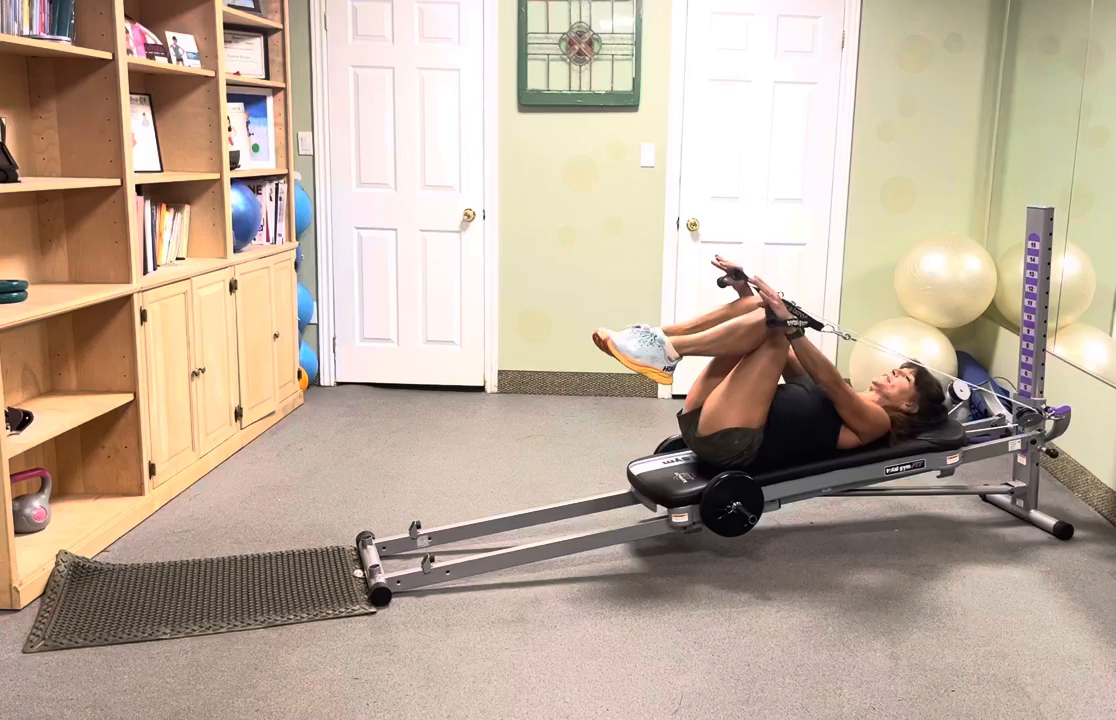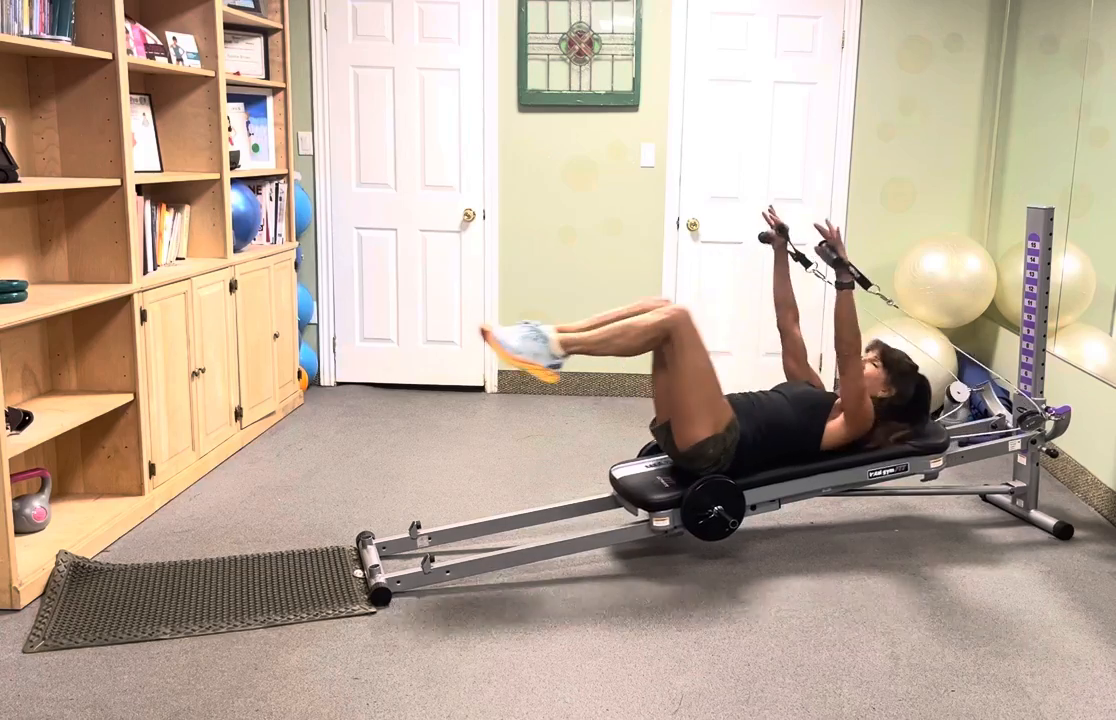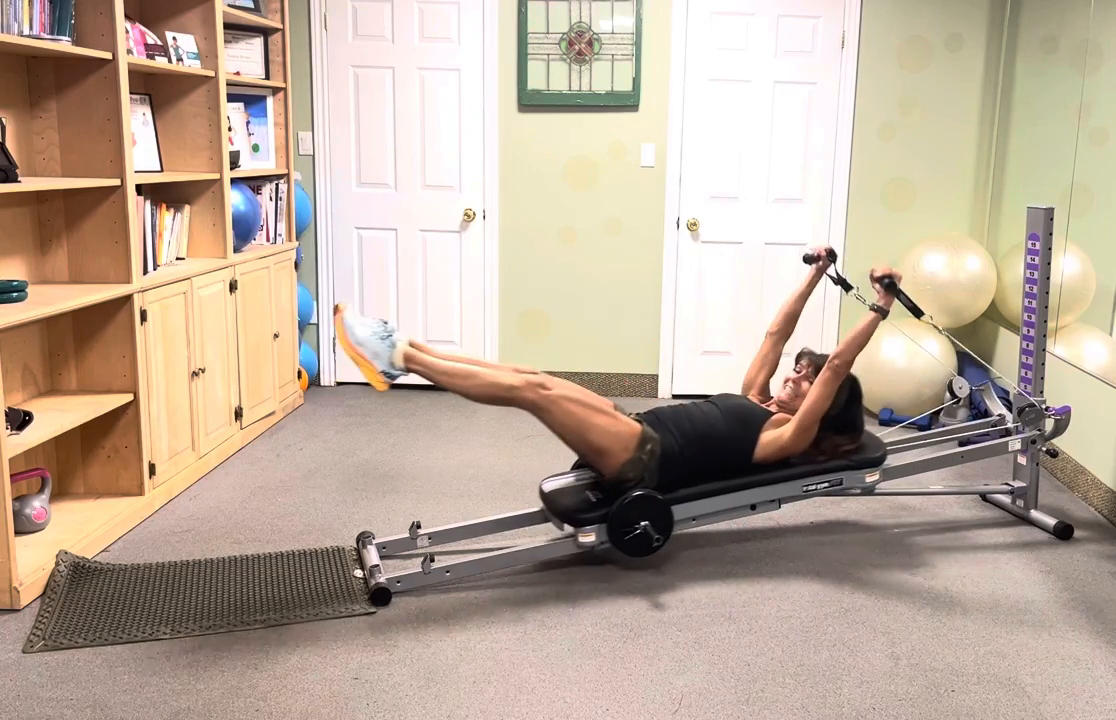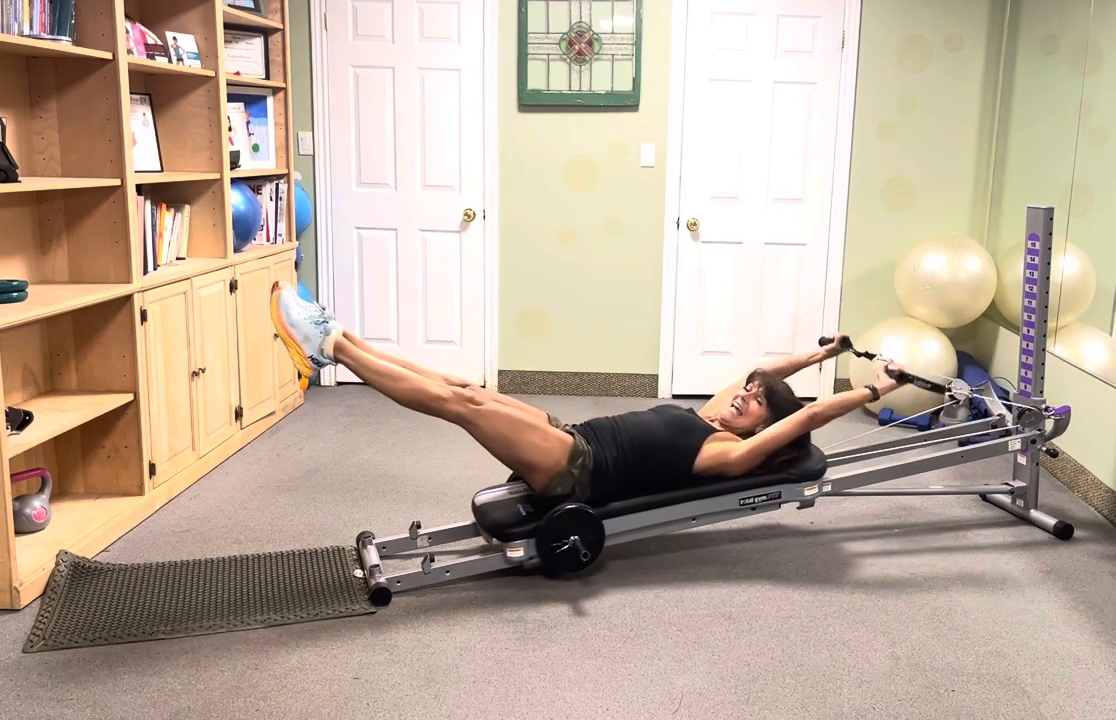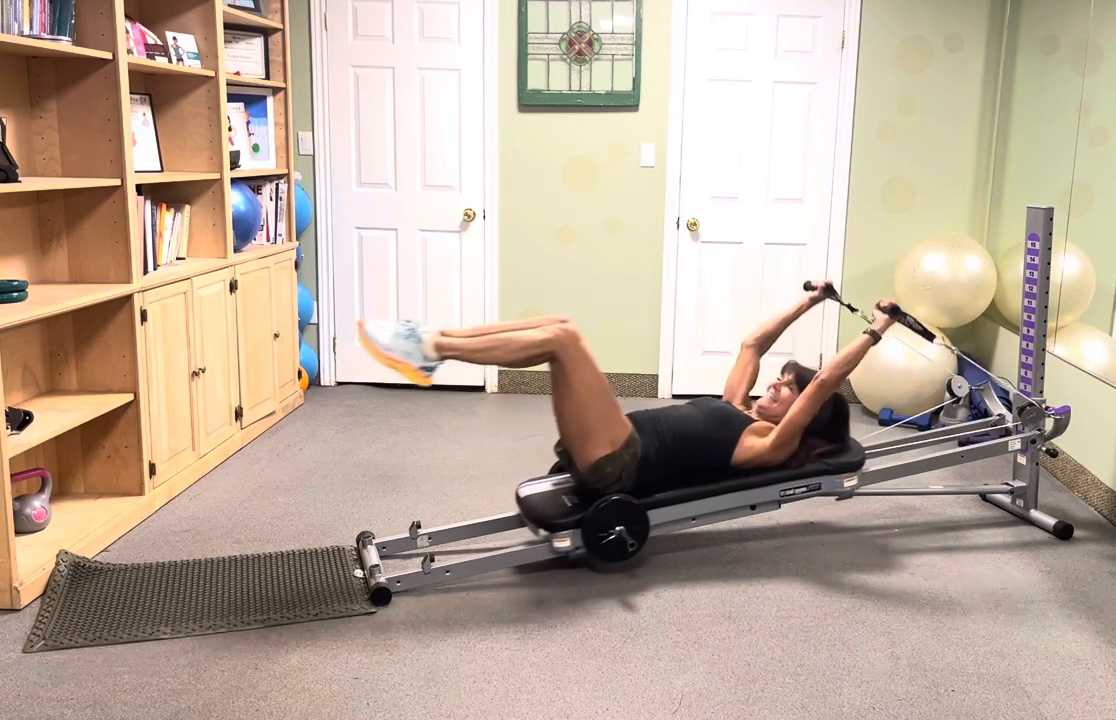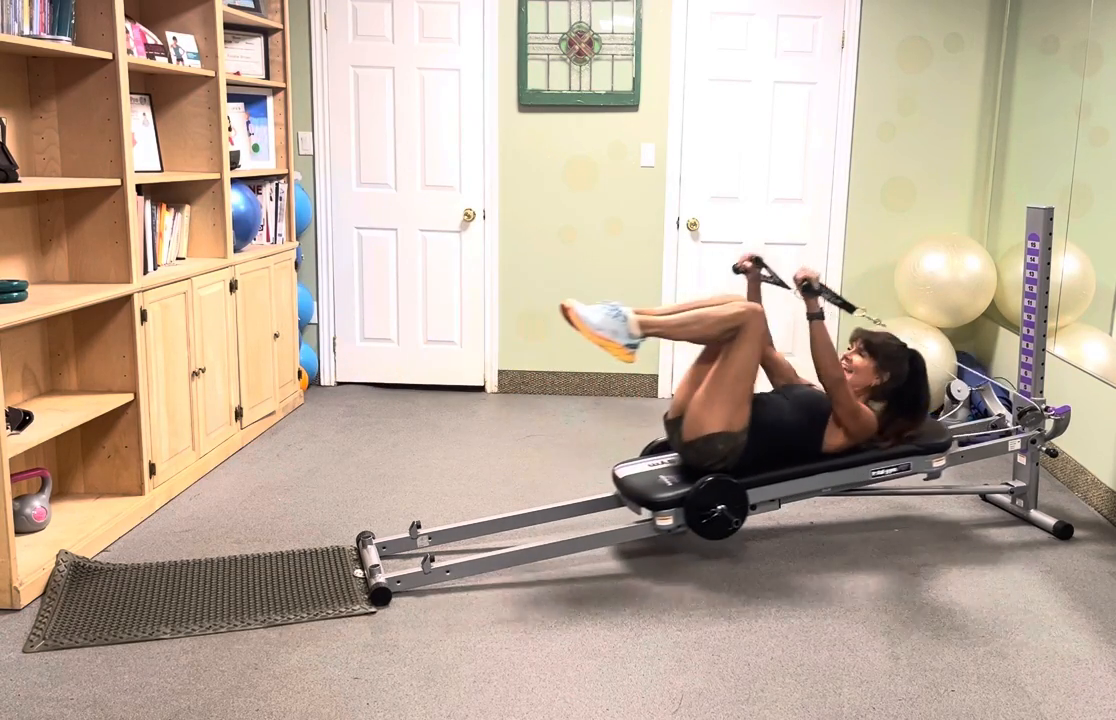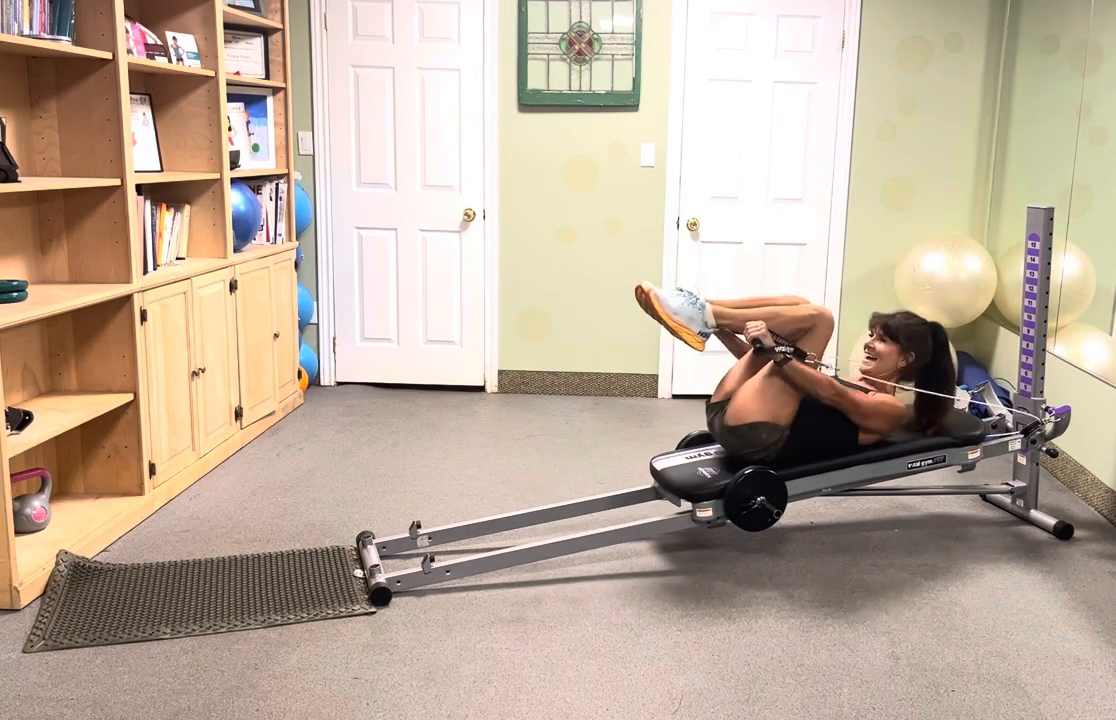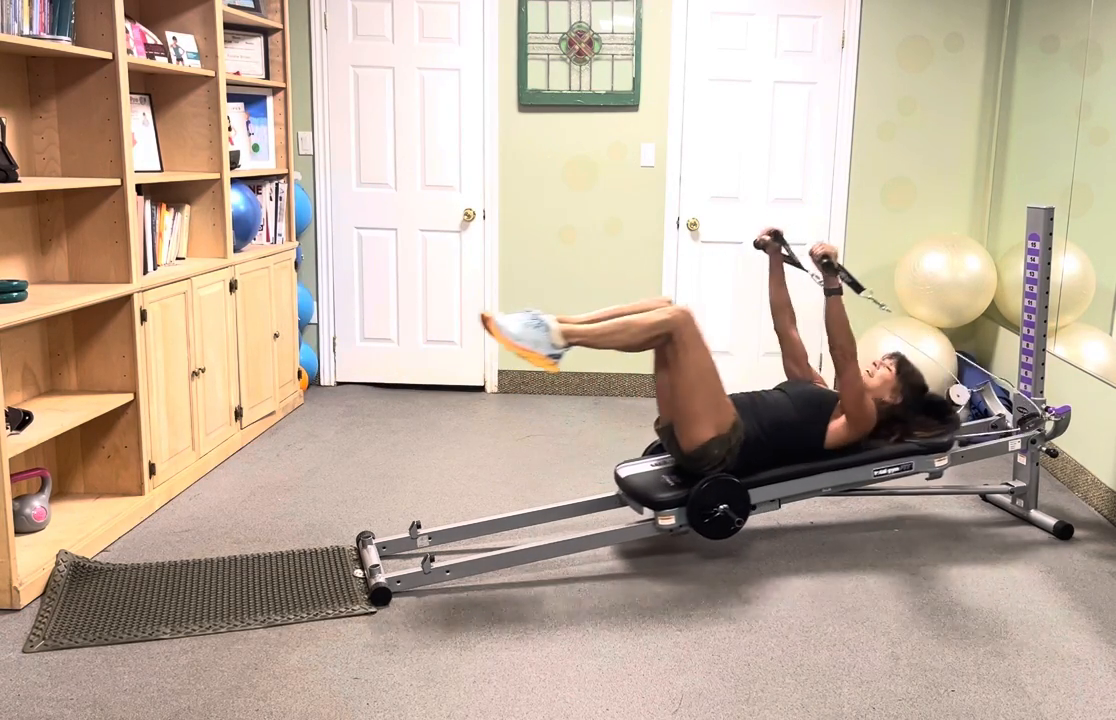
dt=0.5s
person 1, frame 1
left shoulder: (874, 423)
right shoulder: (841, 401)
left elbow: (832, 381)
right elbow: (786, 358)
left wrist: (788, 325)
right wrist: (746, 290)
left hip: (731, 441)
right hip: (702, 422)
left knee: (772, 323)
right knee: (756, 309)
left ankle: (666, 350)
right ankle: (659, 342)
person 1, frame 2
left shoulder: (857, 422)
right shoulder: (812, 392)
left elbow: (846, 349)
right elbow: (789, 325)
left wrist: (843, 277)
right wrist: (780, 253)
left hip: (715, 447)
right hip: (683, 431)
left knee: (674, 320)
right knee: (662, 307)
left ankle: (556, 347)
right ankle: (555, 341)
person 1, frame 3
left shoulder: (793, 439)
right shoulder: (756, 405)
left elbow: (836, 368)
right elbow: (776, 335)
left wrist: (879, 308)
right wrist: (815, 275)
left hip: (645, 459)
right hip: (636, 434)
left knee: (531, 388)
right knee: (528, 375)
left ankle: (399, 358)
right ankle: (403, 353)
person 1, frame 4
left shoulder: (734, 454)
right shoulder: (707, 421)
left elbow: (805, 415)
right elbow: (759, 371)
left wrist: (872, 391)
right wrist: (823, 353)
left hip: (579, 471)
right hip: (574, 440)
left knee: (461, 402)
right knee: (462, 388)
left ankle: (332, 346)
right ankle: (338, 341)
person 1, frame 5
left shoulder: (777, 443)
right shoulder: (738, 411)
left elbow: (823, 385)
right elbow: (753, 346)
left wrist: (872, 335)
right wrist: (809, 301)
left hip: (618, 466)
right hip: (597, 454)
left knee: (562, 336)
right knee: (556, 328)
left ankle: (435, 348)
right ankle: (434, 342)
person 1, frame 6
left shoulder: (860, 422)
right shoulder: (810, 395)
left elbow: (832, 377)
right elbow: (764, 346)
left wrist: (814, 311)
right wrist: (754, 281)
left hip: (719, 446)
right hip: (689, 429)
left knee: (749, 314)
right knee: (733, 307)
left ankle: (634, 326)
right ankle: (631, 322)
person 1, frame 7
left shoulder: (890, 410)
right shoulder: (849, 386)
left elbow: (830, 393)
left wrist: (775, 351)
right wrist: (721, 329)
left hip: (756, 435)
right hip: (727, 417)
left knee: (818, 318)
right knee: (797, 309)
left ankle: (707, 316)
right ankle: (703, 316)
person 1, frame 8
left shoulder: (861, 421)
right shoulder: (813, 389)
left elbow: (844, 352)
right elbow: (786, 329)
left wrist: (831, 284)
right wrist: (776, 263)
left hip: (719, 448)
right hip: (687, 433)
left knee: (677, 319)
right knee: (666, 309)
left ankle: (558, 337)
right ankle: (557, 331)
